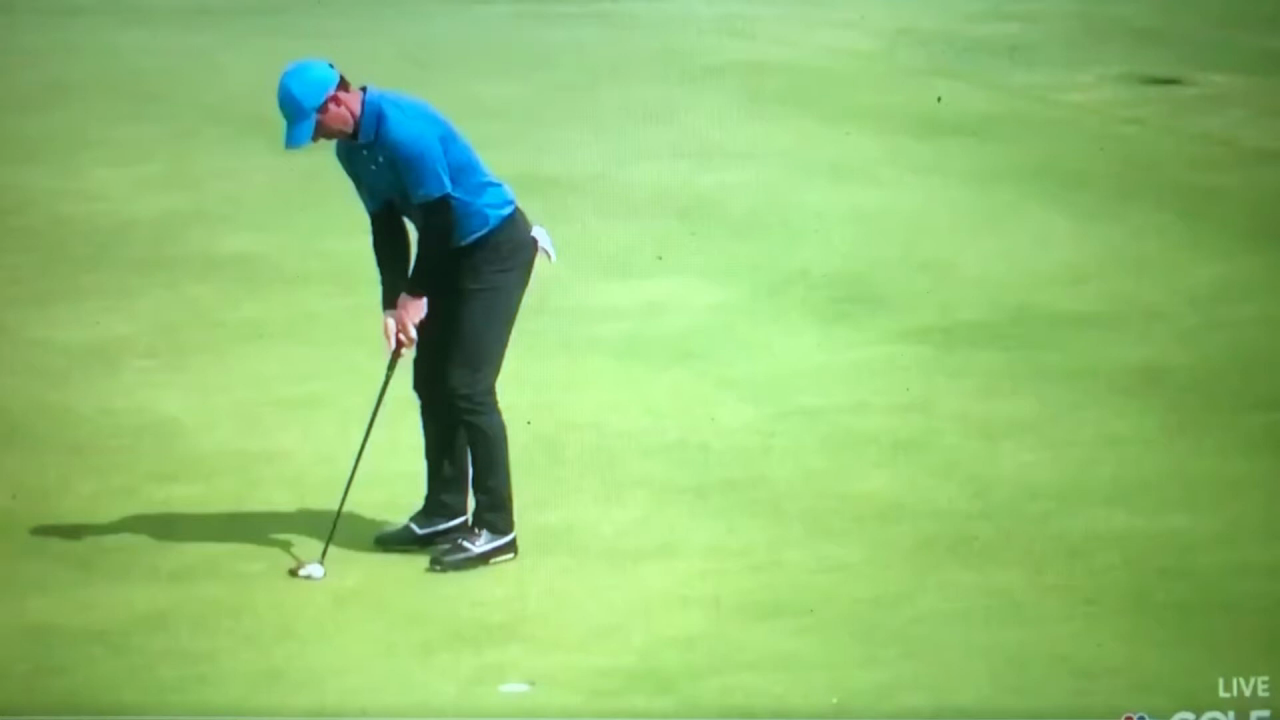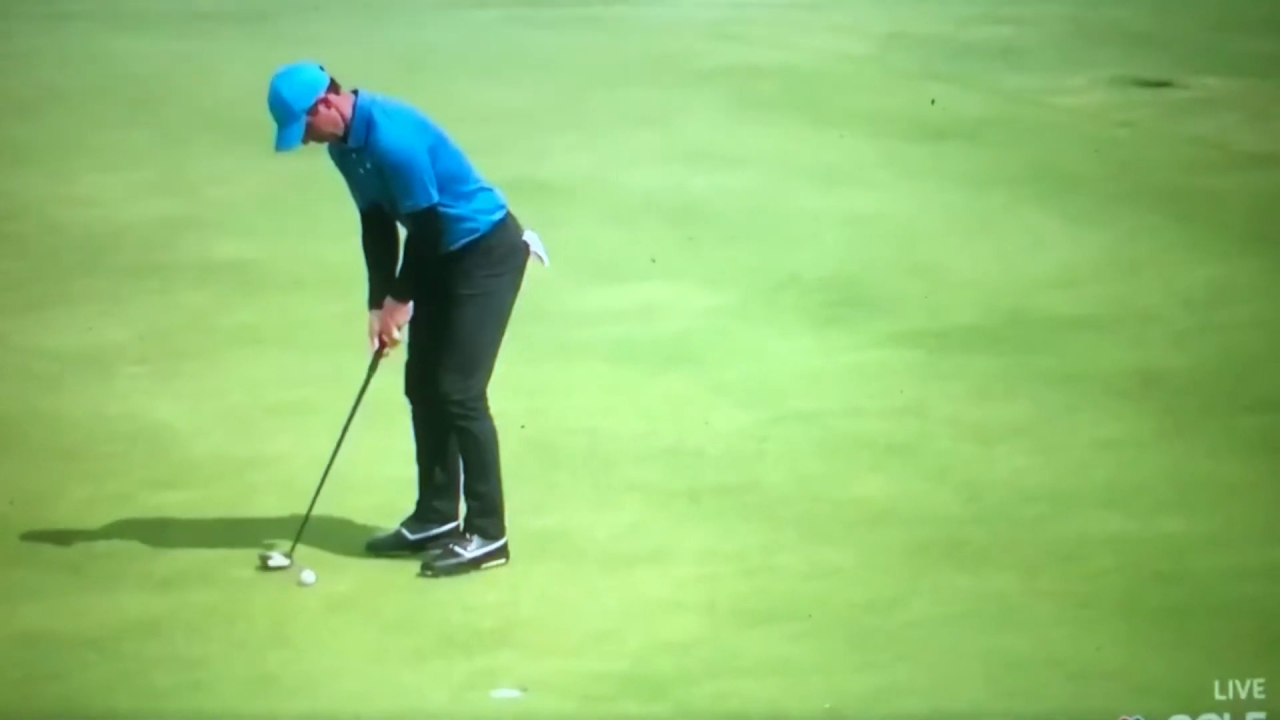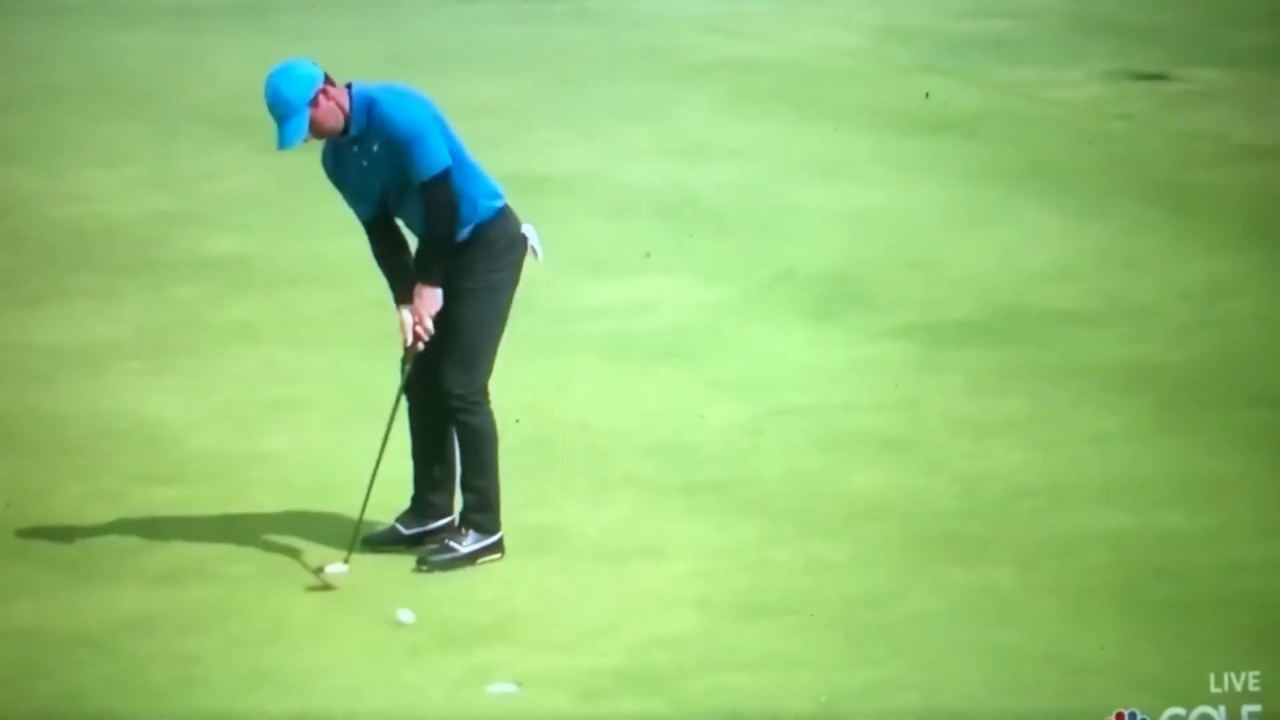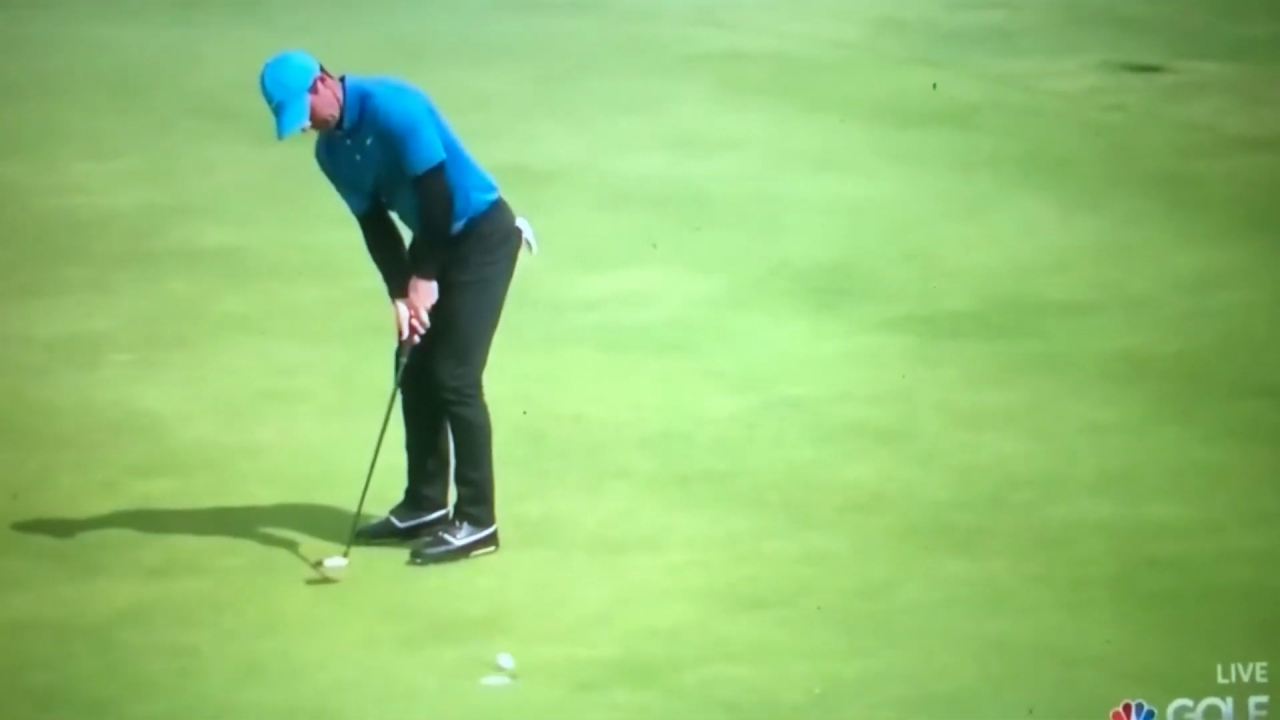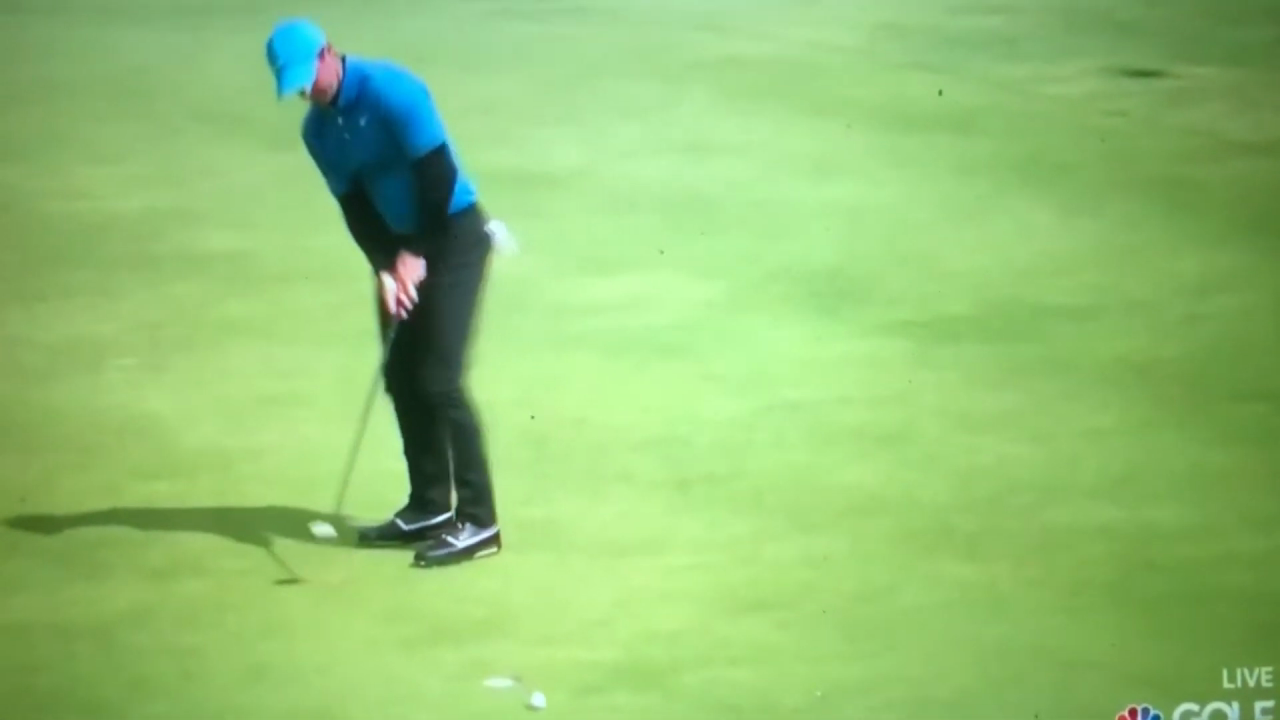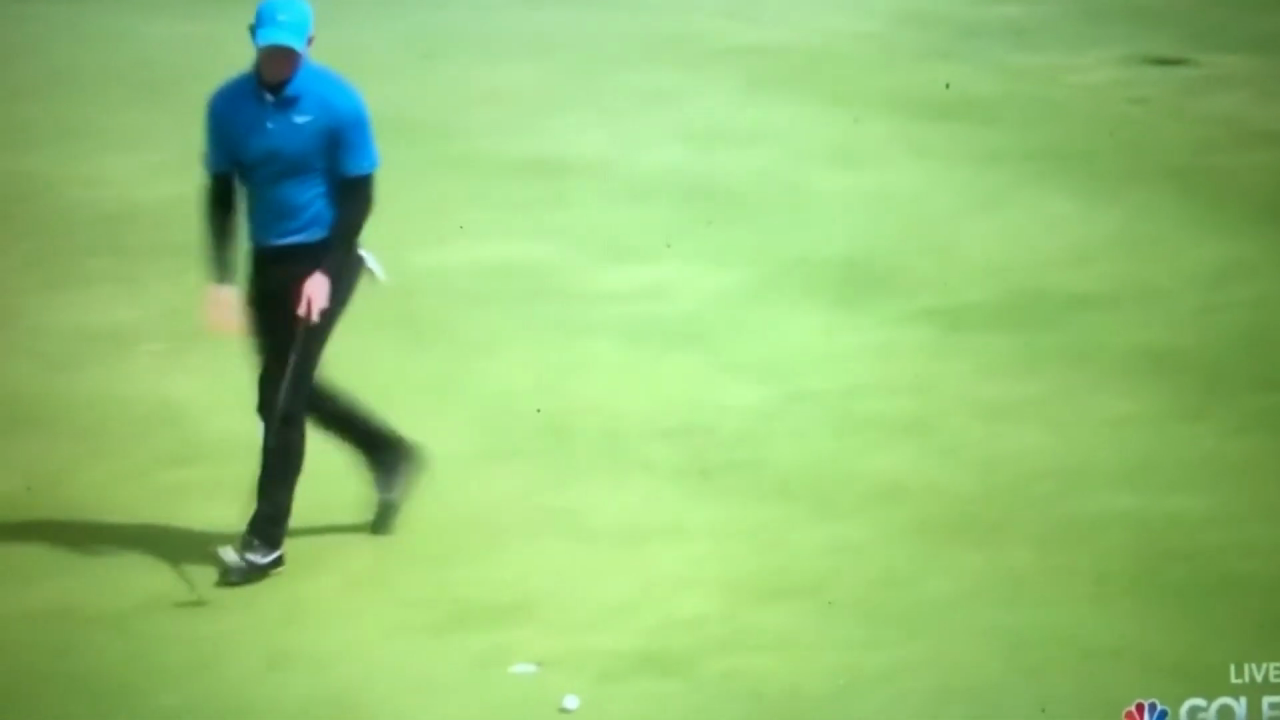
dt=0.7s
person 1, frame 1
left shoulder: (403, 127)
right shoulder: (351, 149)
left elbow: (438, 215)
right elbow: (386, 226)
left wrist: (416, 294)
right wrist: (392, 305)
left hip: (495, 246)
right hip: (450, 250)
left knee: (467, 386)
right knee: (431, 381)
left ankle: (495, 528)
right ankle: (445, 510)
person 1, frame 2
left shoulder: (392, 136)
right shoulder: (343, 147)
left elbow: (425, 225)
right elbow: (376, 224)
left wrist: (400, 299)
right wrist: (378, 304)
left hip: (486, 251)
right hip: (443, 255)
left knee: (458, 391)
right knee: (422, 386)
left ankle: (487, 534)
right ankle: (437, 516)
person 1, frame 3
left shoulder: (396, 110)
right shoulder: (337, 157)
left elbow: (441, 197)
right elbow: (381, 230)
left wrist: (429, 285)
right wrist: (405, 300)
left hip: (487, 242)
right hip: (439, 247)
left knee: (460, 385)
right knee: (421, 381)
left ankle: (482, 528)
right ankle: (432, 511)
person 1, frame 4
left shoulder: (391, 105)
right shoulder: (330, 150)
left elbow: (437, 191)
right elbow: (374, 223)
left wrist: (424, 277)
right wrist: (400, 293)
left hip: (481, 234)
right hip: (434, 239)
left knee: (454, 377)
right knee: (416, 373)
left ankle: (477, 520)
right ankle: (426, 504)
person 1, frame 5
left shoulder: (391, 89)
right shoulder: (318, 129)
left elbow: (440, 174)
right elbow: (355, 206)
left wrist: (417, 254)
right wrist: (385, 269)
left hip: (453, 236)
right hip: (400, 247)
left knee: (437, 380)
right knee: (403, 379)
left ankle: (479, 521)
right ankle: (430, 506)
person 1, frame 6
left shoulder: (338, 102)
right shoulder: (227, 104)
left elbow: (358, 197)
right elbow: (221, 196)
left wrist: (323, 273)
right wrist: (222, 279)
left hip: (322, 260)
right hip: (269, 262)
left knee: (281, 400)
right knee: (294, 391)
left ankle: (265, 539)
right ankle: (392, 454)
